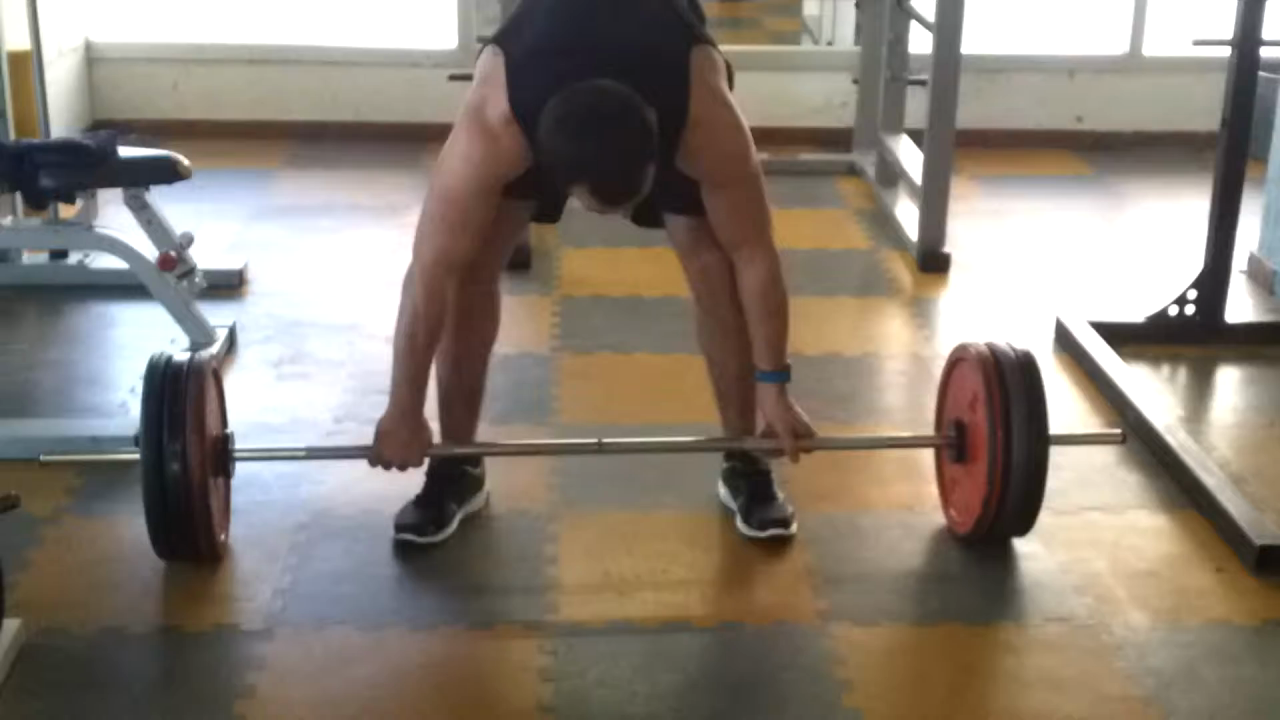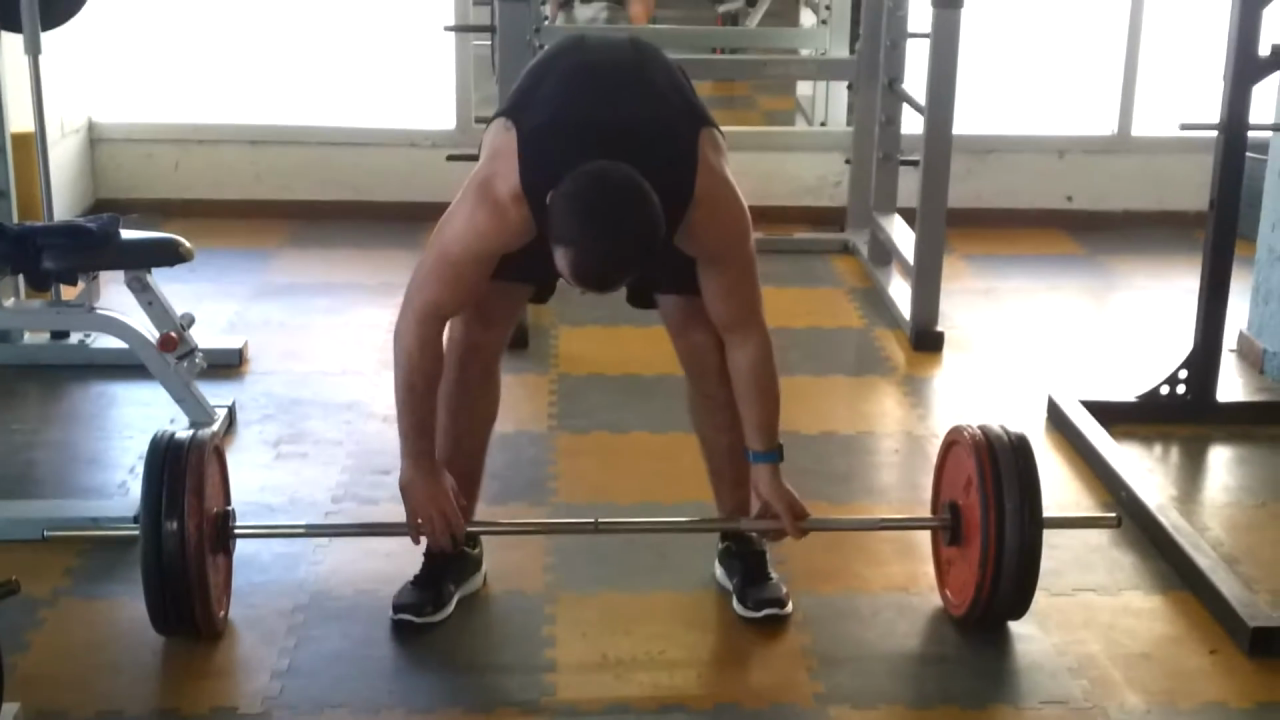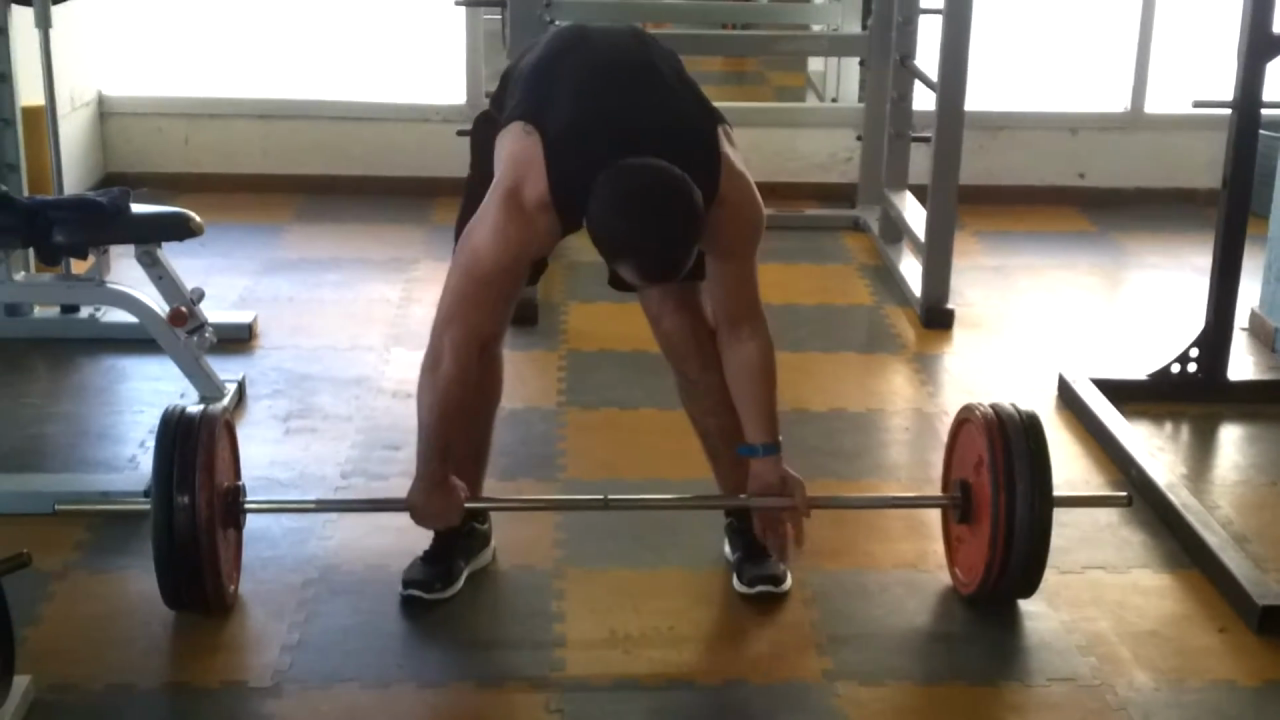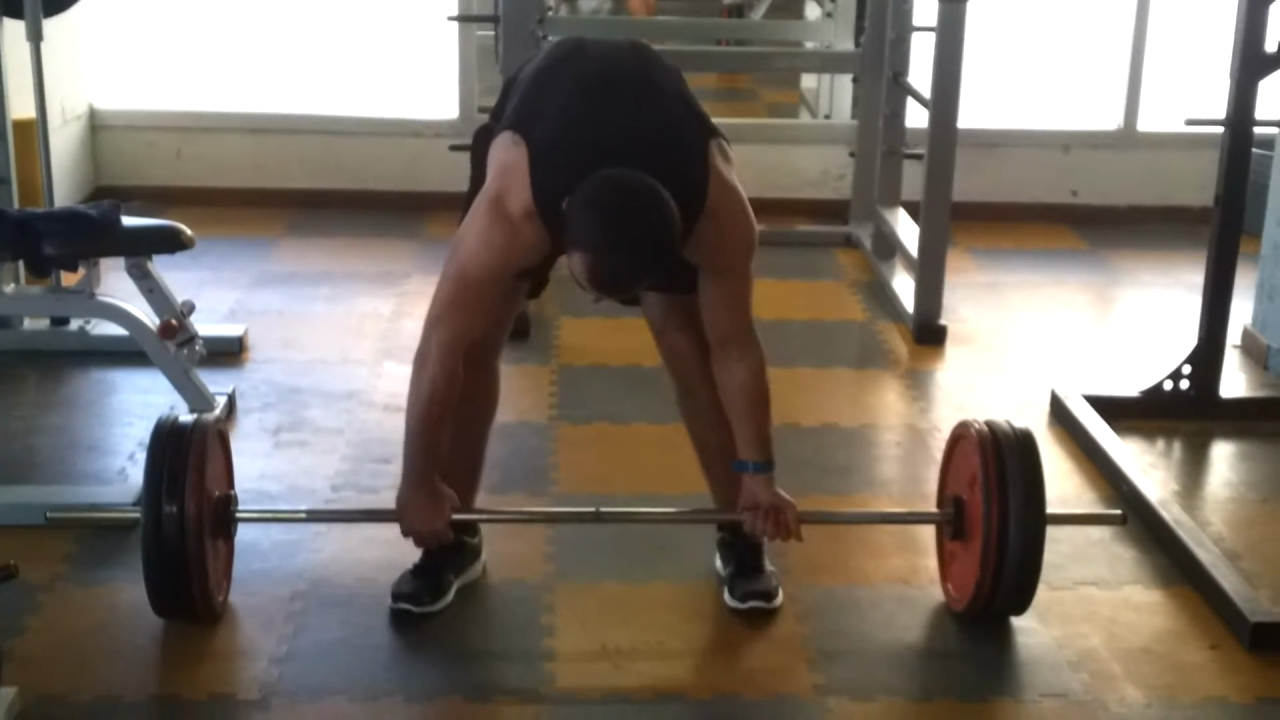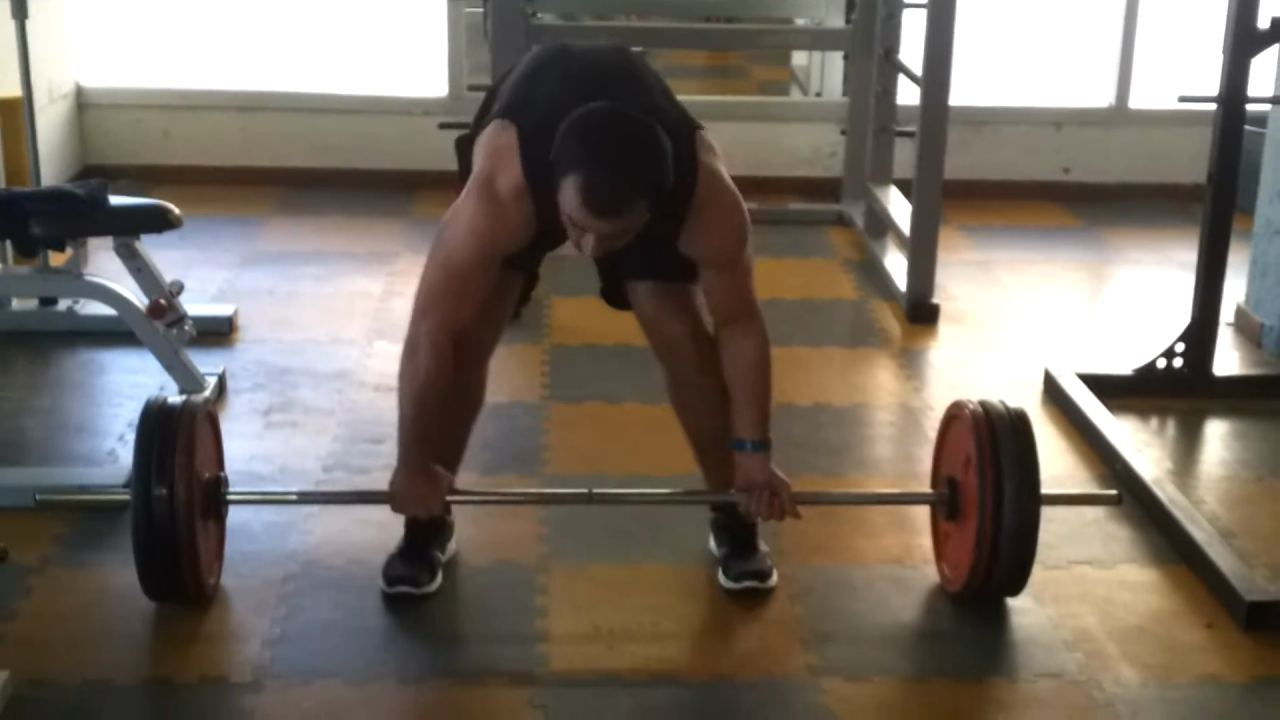
dt=1s
person 1, frame 1
left shoulder: (707, 119)
right shoulder: (491, 128)
left elbow: (752, 252)
right elbow: (432, 269)
left wrist: (774, 386)
right wrist: (402, 413)
left hip: (668, 68)
right hip: (541, 59)
left knee: (713, 261)
right knee: (472, 261)
left ankle: (744, 463)
right ankle: (456, 466)
person 1, frame 2
left shoulder: (709, 202)
right shoulder: (498, 199)
left elbow: (742, 334)
right elbow: (419, 320)
left wrist: (765, 466)
right wrist: (419, 466)
left hip: (665, 153)
right hip: (543, 140)
left knee: (703, 341)
right knee: (475, 335)
left ankle: (739, 542)
right ankle: (455, 548)
person 1, frame 3
left shoulder: (729, 197)
right shoulder: (521, 204)
left elbow: (740, 327)
right elbow: (453, 342)
left wrist: (765, 457)
right wrist: (433, 479)
left knee: (686, 322)
right knee: (479, 323)
left ankle: (744, 520)
right ankle: (465, 526)
person 1, frame 4
left shoulder: (719, 213)
right shoulder: (511, 211)
left elbow: (732, 345)
right elbow: (442, 346)
left wrist: (757, 475)
right wrist: (417, 485)
left knee: (688, 341)
right knee: (476, 337)
left ankle: (738, 535)
right ankle: (455, 537)
person 1, frame 5
left shoulder: (708, 199)
right shoulder: (500, 191)
left elbow: (738, 324)
right elbow: (432, 333)
left wrist: (754, 454)
right wrist: (413, 467)
right hip: (524, 147)
left knee: (683, 338)
right knee: (467, 338)
left ankle: (730, 514)
right ankle: (430, 520)
